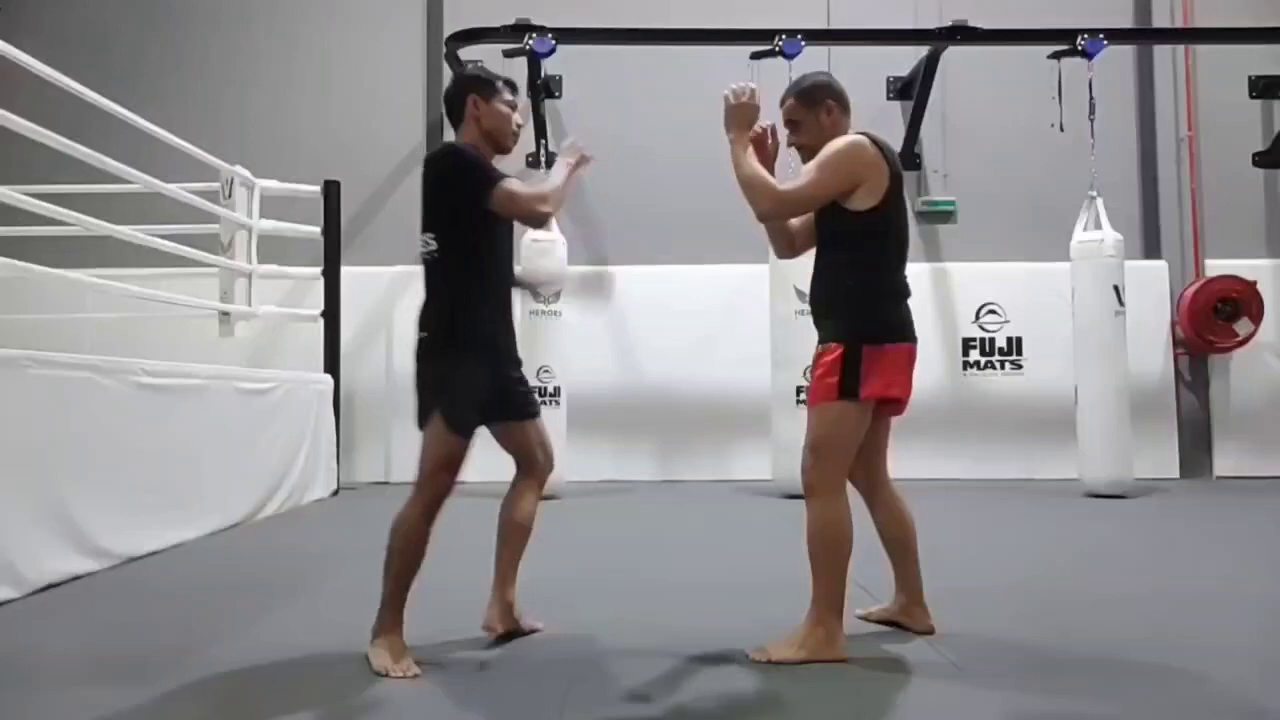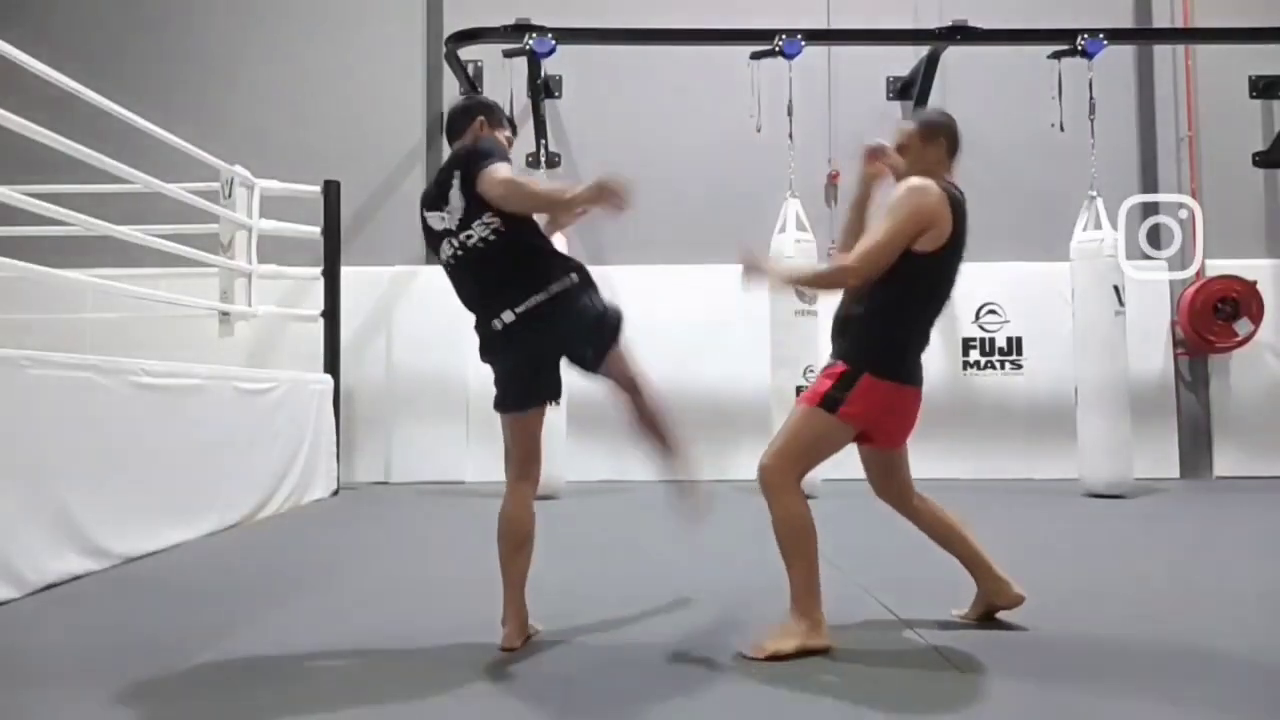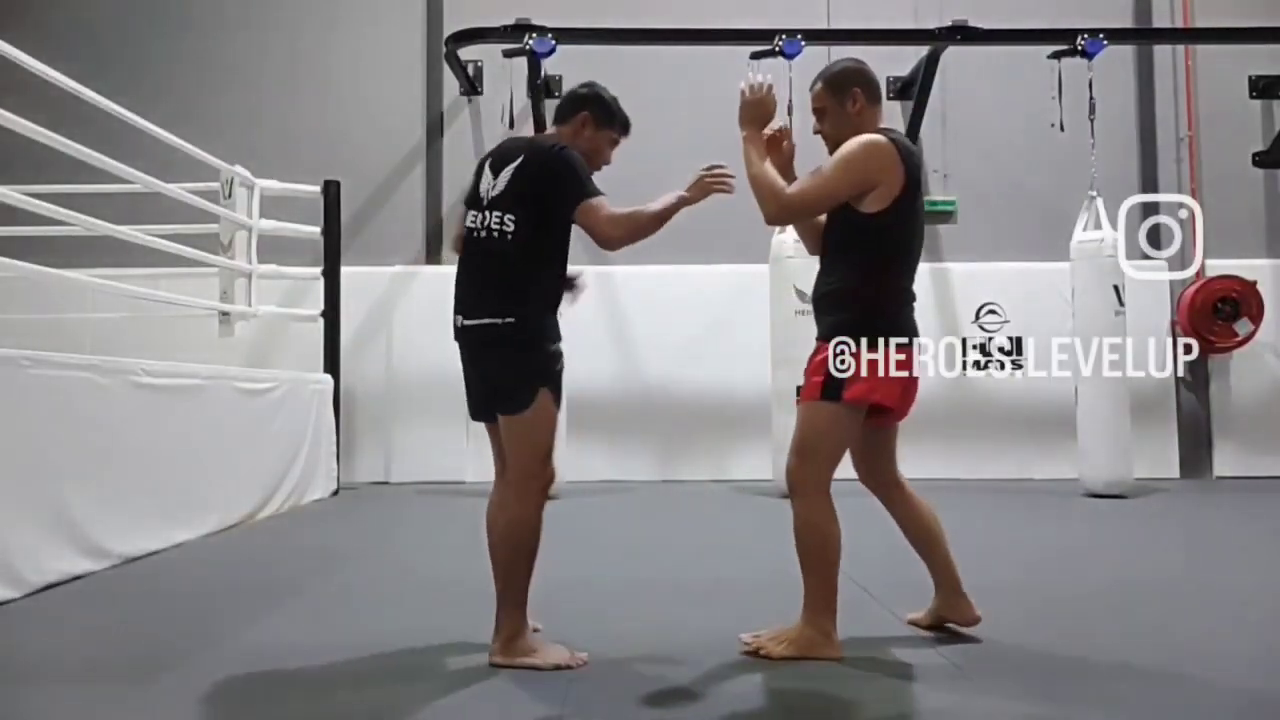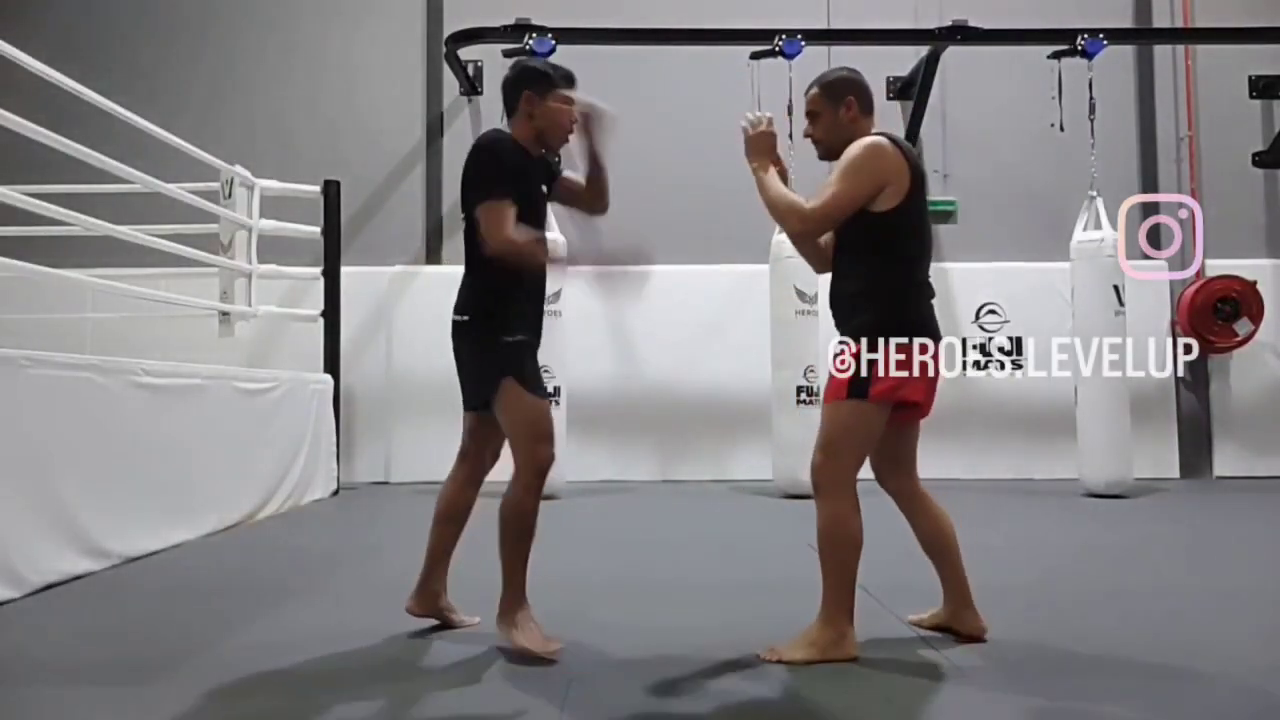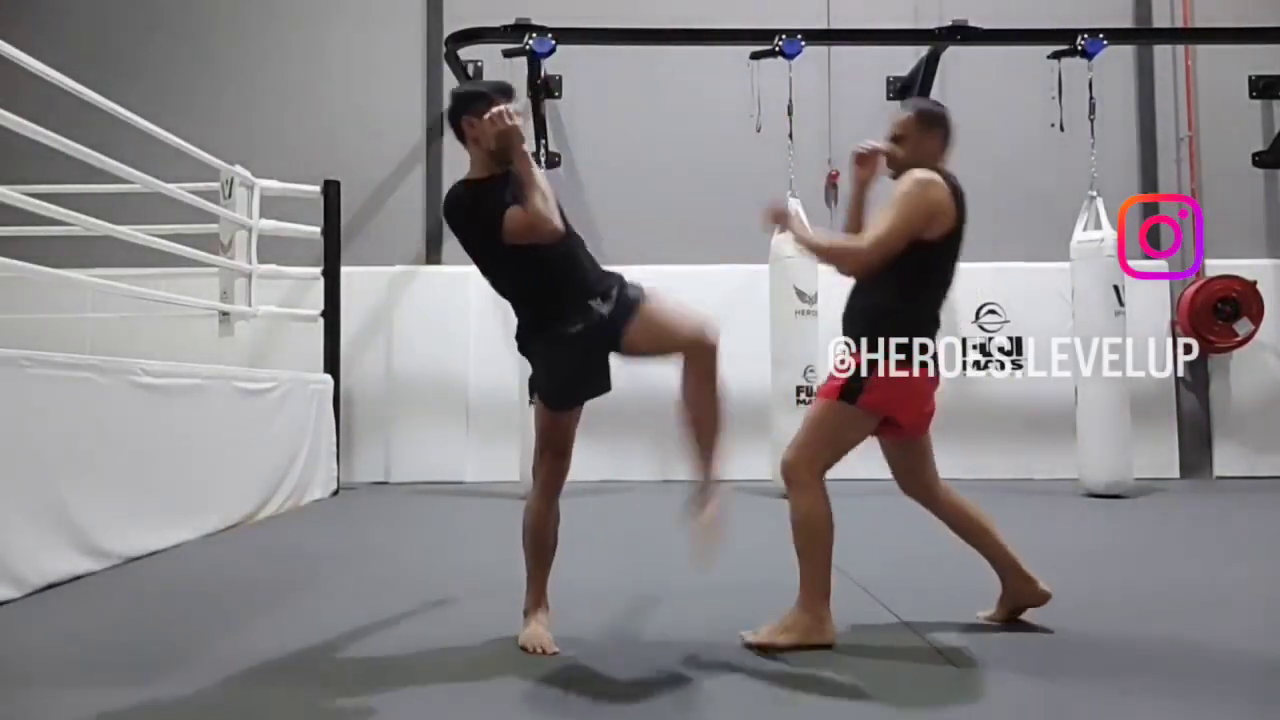
dt=0.7s
person 1, frame 1
left shoulder: (477, 173)
right shoulder: (452, 162)
right elbow: (537, 208)
right wrist: (567, 165)
left hip: (495, 350)
right hip: (454, 352)
left knee: (537, 464)
right knee: (433, 491)
left ankle: (502, 606)
right ankle: (387, 630)
person 1, frame 2
left shoulder: (432, 203)
right shoulder: (483, 158)
right elbow: (505, 189)
left wrist: (553, 222)
right wrist: (571, 199)
left hip: (506, 334)
right hip: (562, 302)
left knee: (521, 479)
right knee: (629, 382)
left ankle: (513, 620)
right ankle: (675, 459)
person 1, frame 3
left shoulder: (497, 157)
right shoulder: (558, 161)
left elbow: (461, 242)
right elbow: (612, 232)
right wrist: (686, 195)
left hip: (475, 329)
right hip: (520, 332)
left knee: (510, 479)
right knee: (532, 479)
left ankle: (511, 620)
right ankle: (512, 635)
person 1, frame 4
left shoulder: (535, 159)
right shoulder: (495, 151)
left elbow: (595, 202)
right elbow: (499, 238)
left wrist: (592, 139)
left hip: (513, 332)
right hip: (491, 331)
left knee: (475, 461)
right knee: (537, 452)
left ankle: (429, 593)
right ankle: (514, 608)
person 1, frame 5
left shoulder: (512, 174)
right shoulder: (465, 202)
right elbow: (546, 228)
right wrist: (522, 157)
left hip: (606, 297)
right hip: (557, 334)
left knee: (698, 339)
right knee: (549, 477)
left ankle: (707, 482)
right ankle: (536, 608)
person 2, frame 1
left shoulder: (855, 151)
right shoulder: (845, 173)
left elbow: (773, 203)
right elbow: (788, 243)
left wrist: (738, 138)
right wrist: (764, 165)
left hip: (862, 342)
right hip: (874, 339)
left knee: (822, 478)
right knee: (869, 477)
left ankle: (824, 631)
right ankle: (911, 601)
person 2, frame 2
left shoulder: (922, 193)
right shoulder: (932, 205)
left elbow: (854, 271)
right elbow: (860, 263)
left wrist: (778, 273)
right wrist: (867, 189)
left hip: (864, 369)
right hip: (888, 369)
left knee: (777, 473)
right knee: (897, 491)
left ankle: (808, 624)
right ankle: (994, 585)
person 2, frame 3
left shoulder: (870, 151)
right shoulder: (888, 159)
left elbow: (779, 209)
right elbow: (823, 240)
left wrist: (751, 134)
right wrist: (786, 168)
left hip: (858, 344)
right hip: (884, 343)
left knee: (806, 477)
right knee: (882, 477)
left ankle: (818, 630)
right ankle: (952, 599)
person 2, frame 4
left shoulder: (874, 154)
right shoulder: (871, 169)
left elbow: (804, 222)
right elbow: (825, 256)
left wrist: (759, 167)
right wrist: (777, 185)
left hip: (887, 343)
right hip: (901, 343)
left knee: (831, 475)
right knee: (900, 479)
left ankle: (834, 631)
right ankle: (960, 606)
person 2, frame 5
left shoulder: (922, 184)
right shoulder: (925, 192)
left elbow: (860, 257)
right elbow: (865, 262)
left wrist: (795, 226)
right wrist: (861, 188)
left hip: (885, 357)
right hip: (902, 363)
left knee: (801, 468)
right knee: (923, 484)
left ankle: (811, 616)
right ankle: (1019, 582)
